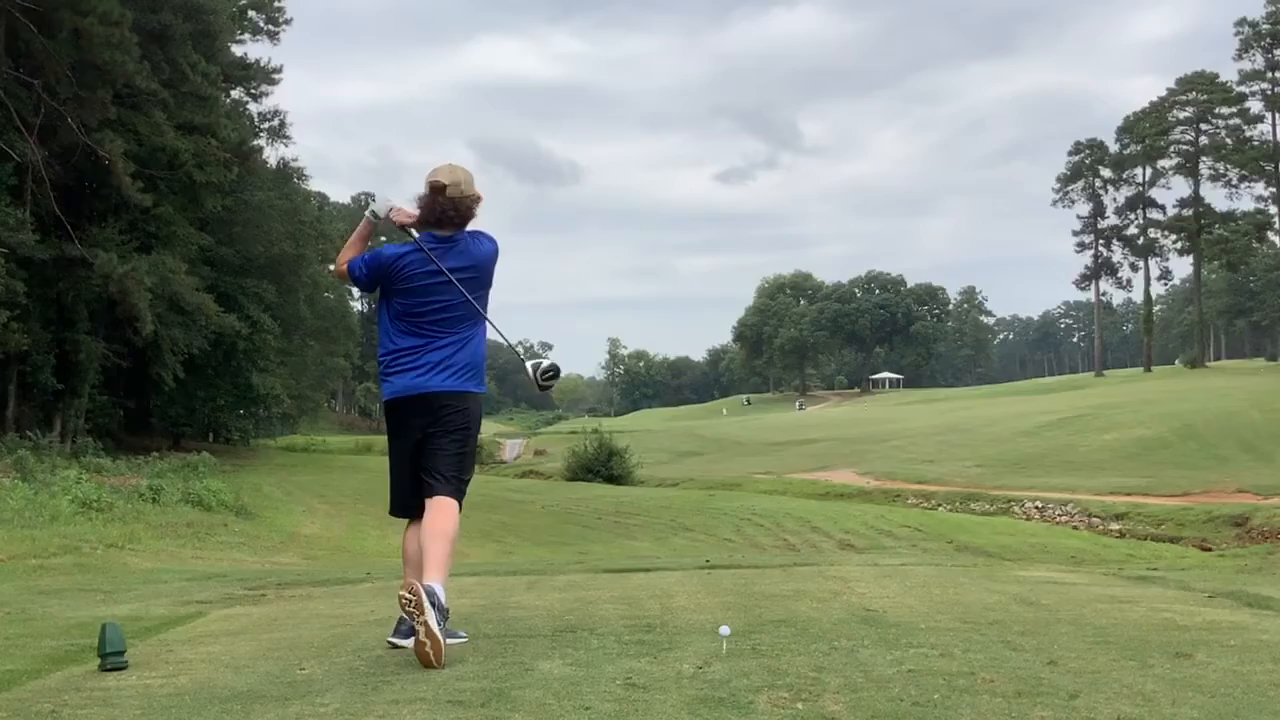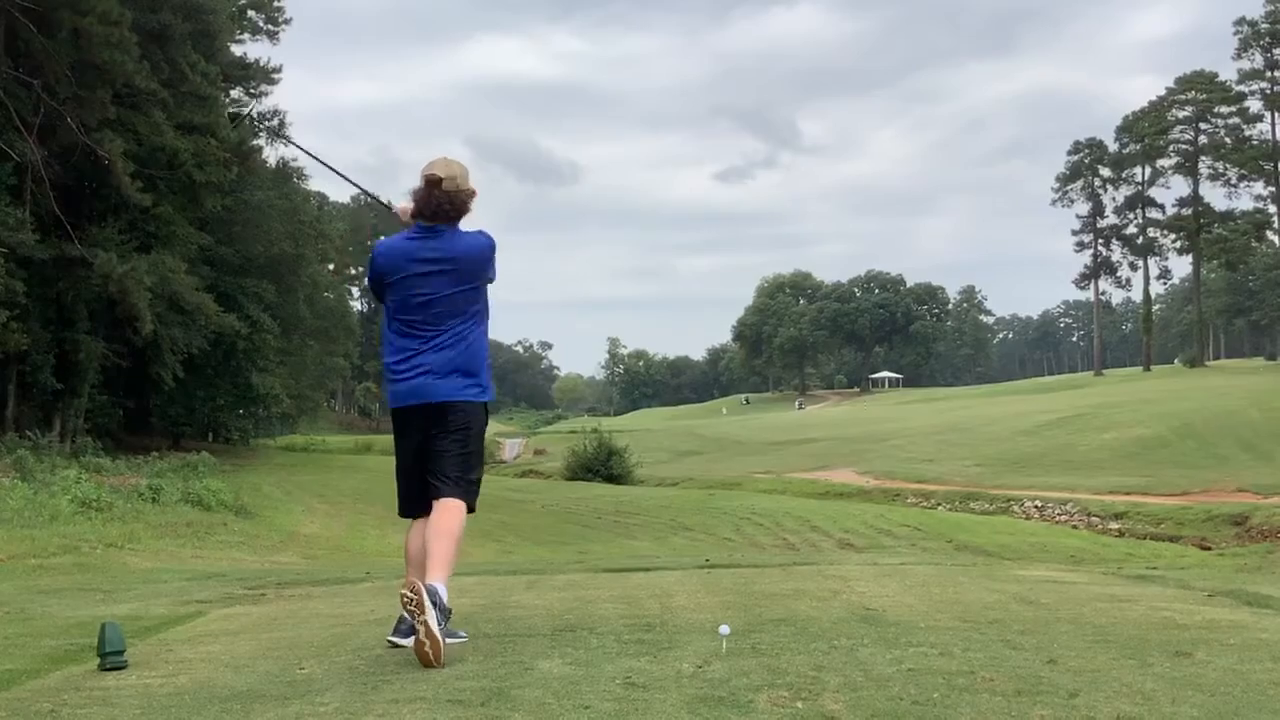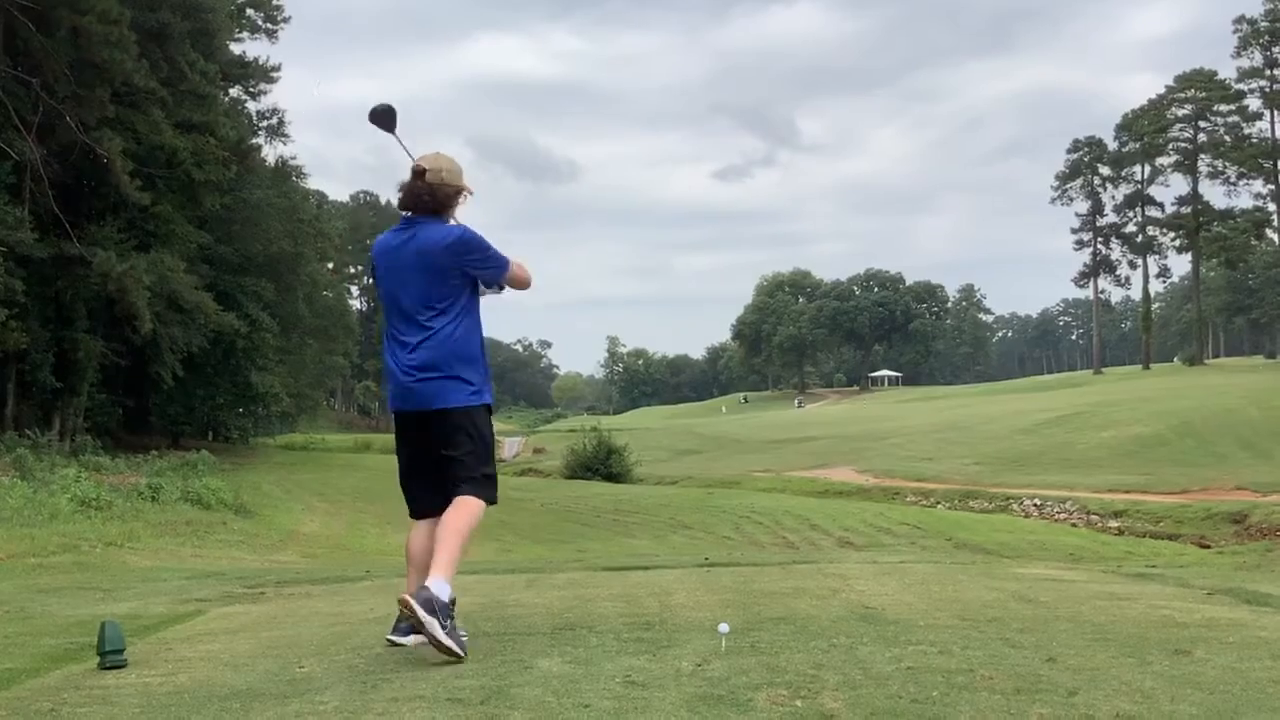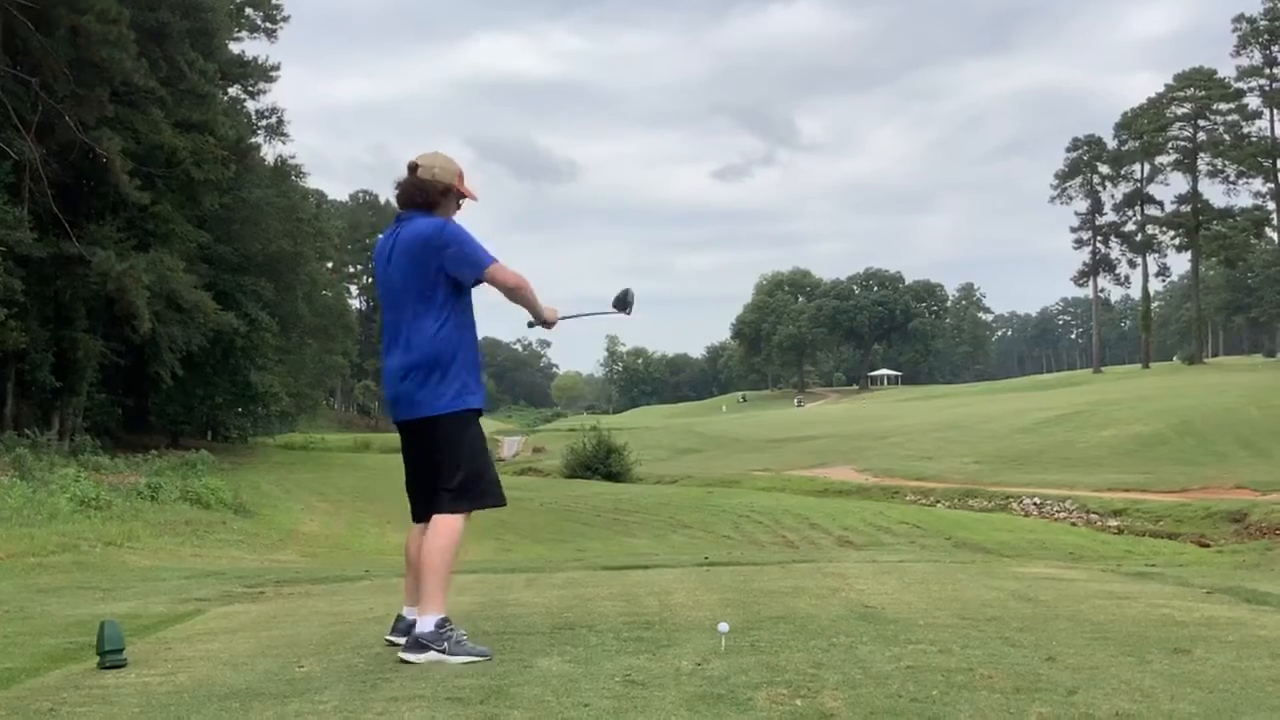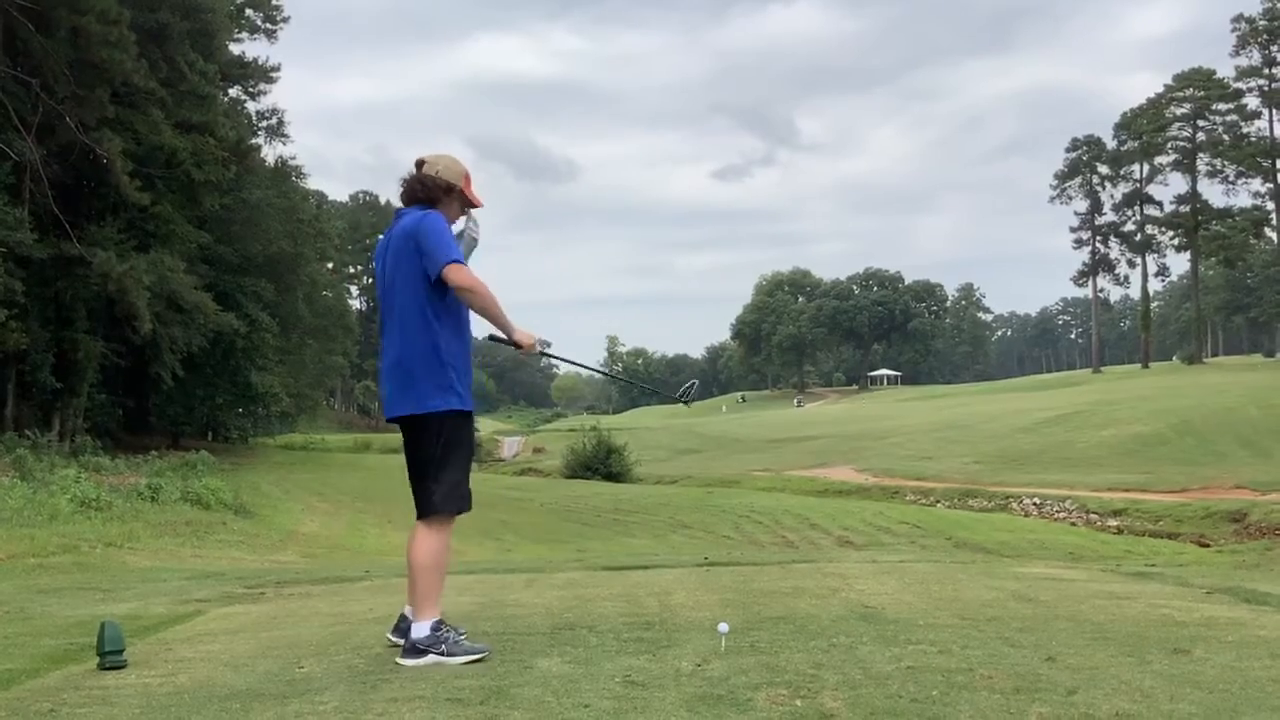
dt=0.2s
person 1, frame 1
left shoulder: (393, 256)
right shoulder: (484, 250)
left elbow: (344, 269)
left wrist: (368, 223)
right wrist: (415, 221)
left hip: (402, 394)
right hip: (455, 391)
left knee: (416, 505)
right knee: (443, 495)
left ankle: (412, 614)
right ankle: (431, 593)
person 1, frame 2
left shoulder: (387, 252)
right shoulder: (477, 245)
left hip: (406, 392)
right hip: (458, 389)
left knee: (419, 504)
right knee: (452, 494)
left ankle: (415, 616)
right ankle: (433, 592)
person 1, frame 3
left shoulder: (384, 246)
right shoulder: (455, 239)
right elbow: (518, 278)
right wrist: (516, 273)
left hip: (407, 391)
right hip: (454, 387)
left knee: (426, 505)
right knee: (469, 490)
left ankle: (413, 613)
right ankle: (435, 593)
person 1, frame 4
left shoulder: (386, 243)
right shoulder: (438, 232)
right elbow: (504, 279)
left wrist: (461, 259)
right wrist: (541, 310)
left hip: (408, 391)
right hip: (444, 388)
left knee: (428, 509)
right knee: (452, 504)
left ankle: (411, 616)
right ankle: (430, 629)
person 1, frame 5
left shoulder: (394, 237)
right shoulder: (425, 223)
right elbow: (460, 282)
left wrist: (466, 254)
right wrist: (511, 329)
left hip: (417, 386)
right hip: (434, 387)
left knee: (434, 507)
right knee: (439, 508)
left ankle: (414, 616)
right ankle: (424, 634)
